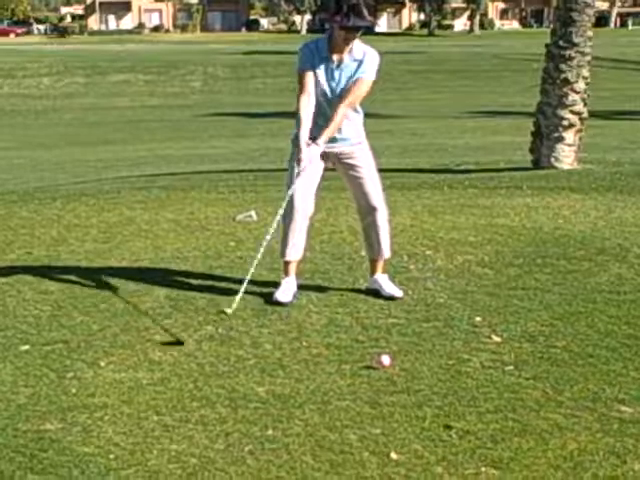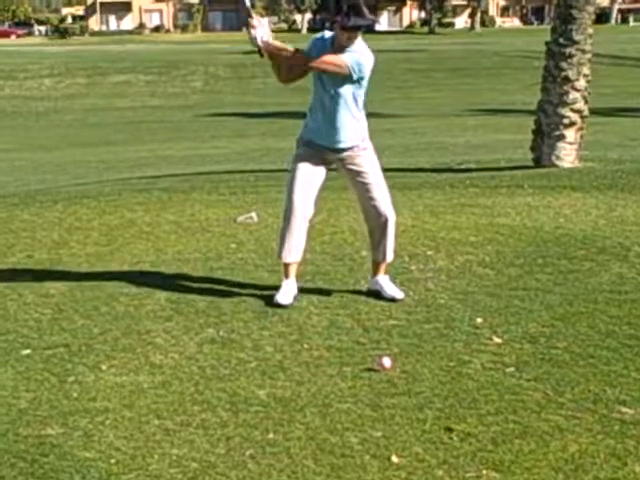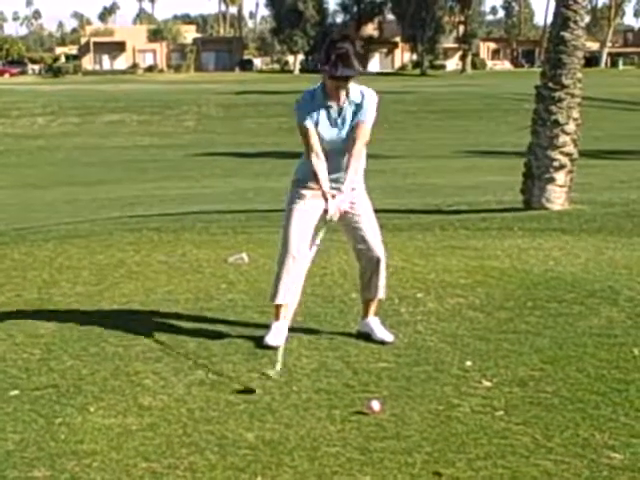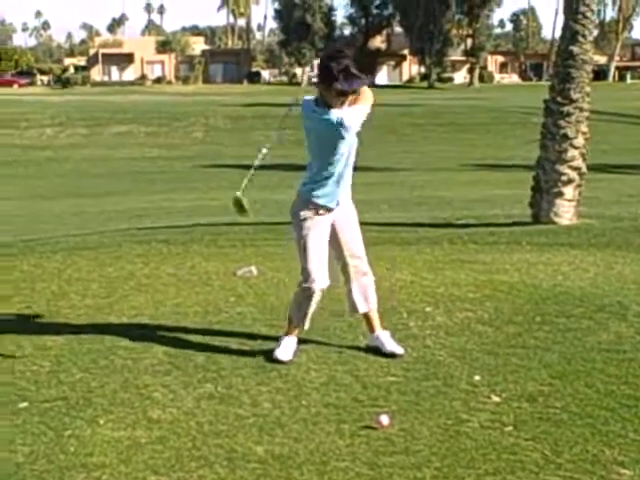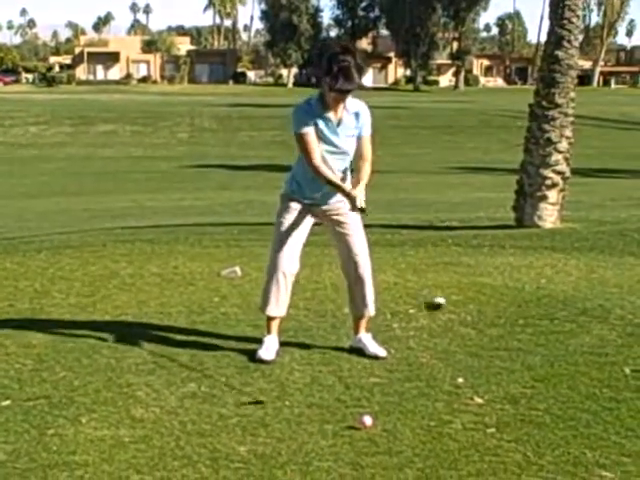
dt=0.7s
person 1, frame 1
left shoulder: (369, 57)
right shoulder: (310, 51)
left elbow: (347, 103)
right elbow: (306, 96)
left wrist: (320, 141)
right wrist: (302, 140)
left hip: (351, 142)
right hip: (310, 141)
left knee: (375, 207)
right knee: (298, 206)
left ankle: (378, 276)
right ankle: (289, 279)
person 1, frame 2
left shoulder: (362, 58)
right shoulder: (322, 41)
left elbow: (308, 62)
right elbow: (288, 75)
left wrist: (268, 43)
right wrist: (268, 42)
left hip: (354, 146)
right hip: (314, 143)
left knee: (382, 212)
right knee: (297, 209)
left ankle: (379, 278)
right ankle: (289, 281)
person 1, frame 3
left shoulder: (367, 97)
right shoulder: (307, 105)
left elbow: (358, 146)
right elbow: (314, 152)
left wrist: (343, 189)
right wrist: (325, 190)
left hip: (349, 186)
right hip: (311, 185)
left knee: (374, 253)
right knee: (294, 251)
left ankle: (369, 319)
right ankle: (279, 323)
person 1, frame 4
left shoulder: (309, 106)
right shoulder: (342, 122)
right elbow: (368, 99)
left wrist: (329, 72)
left hip: (339, 203)
right hip: (314, 208)
left knee: (358, 266)
right knee: (315, 280)
left ankle: (376, 333)
right ankle: (289, 337)
person 1, frame 5
left shoulder: (361, 112)
right shoulder: (304, 112)
left elbow: (364, 159)
right elbow: (315, 161)
left wrist: (359, 191)
right wrist: (345, 191)
left hip: (342, 197)
right hip: (301, 198)
left knee: (360, 264)
right knee: (282, 264)
left ankle: (361, 334)
right ankle: (271, 337)
